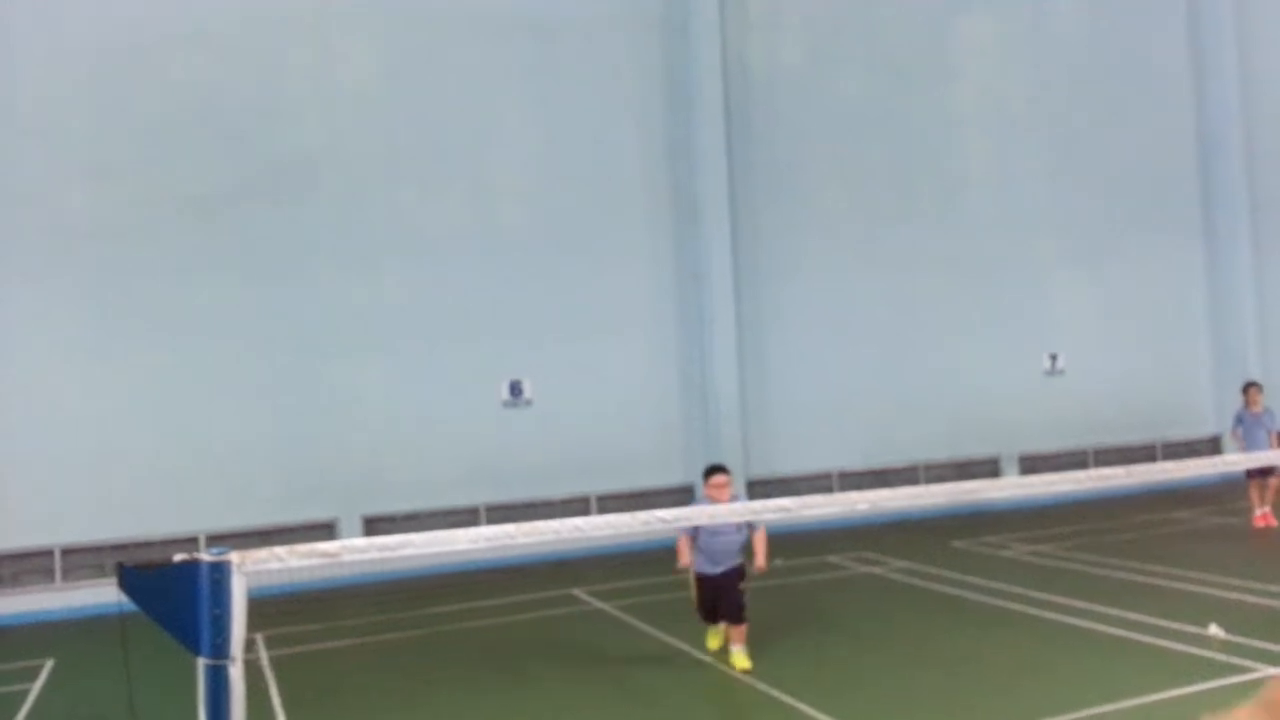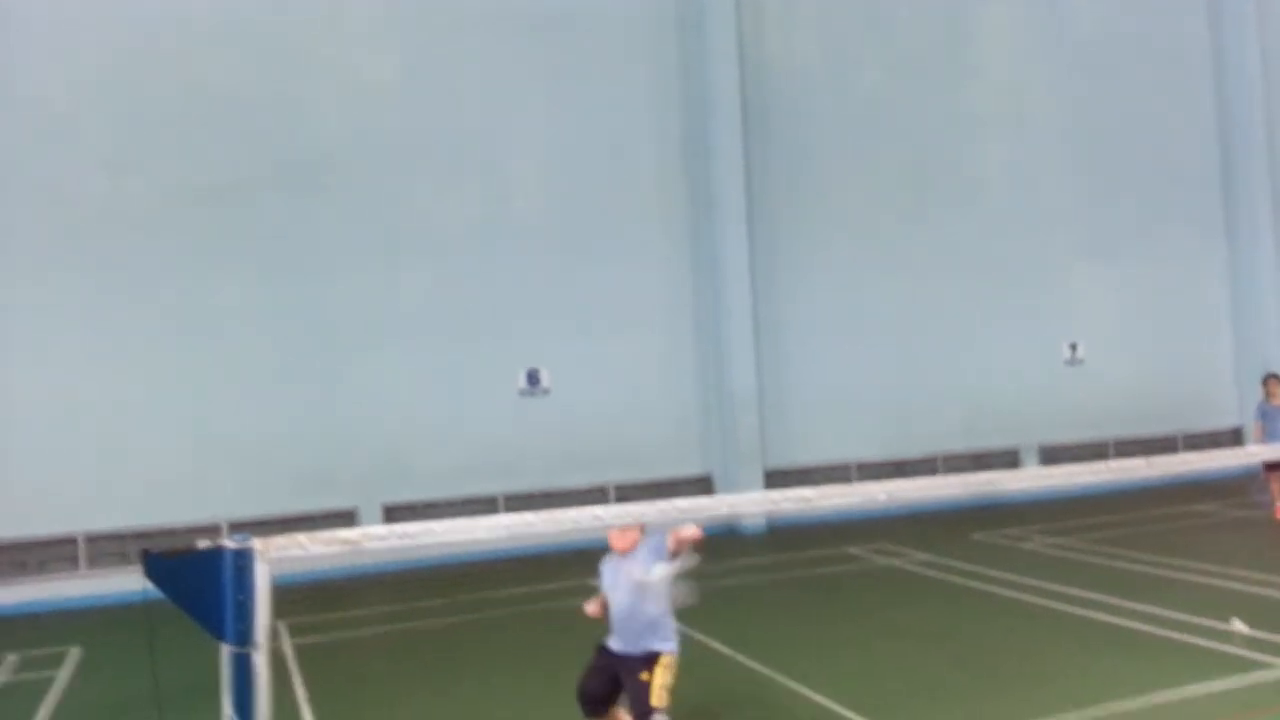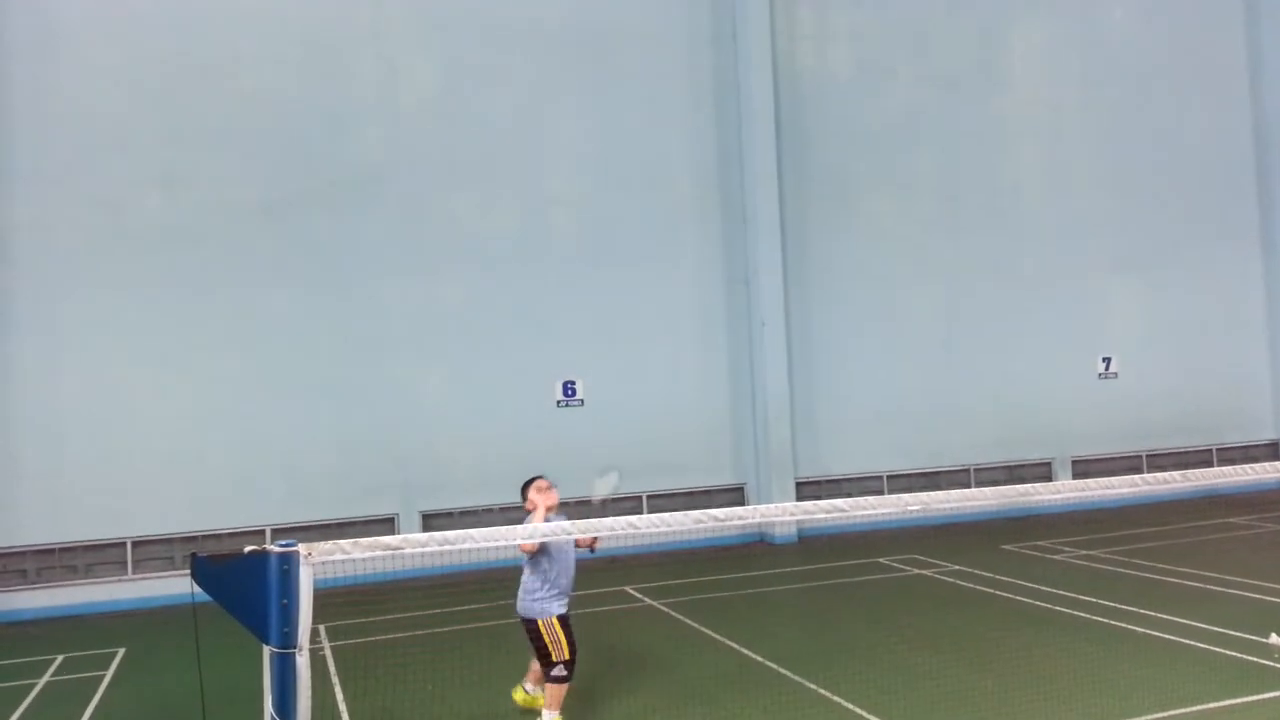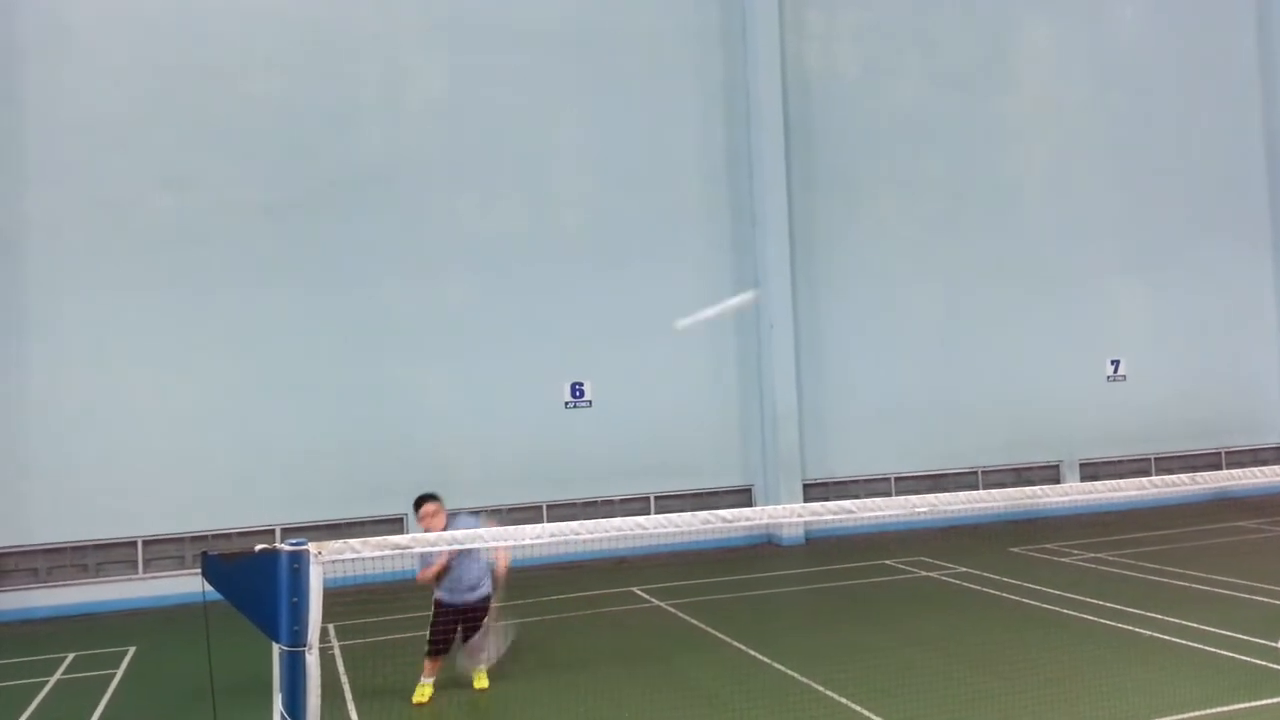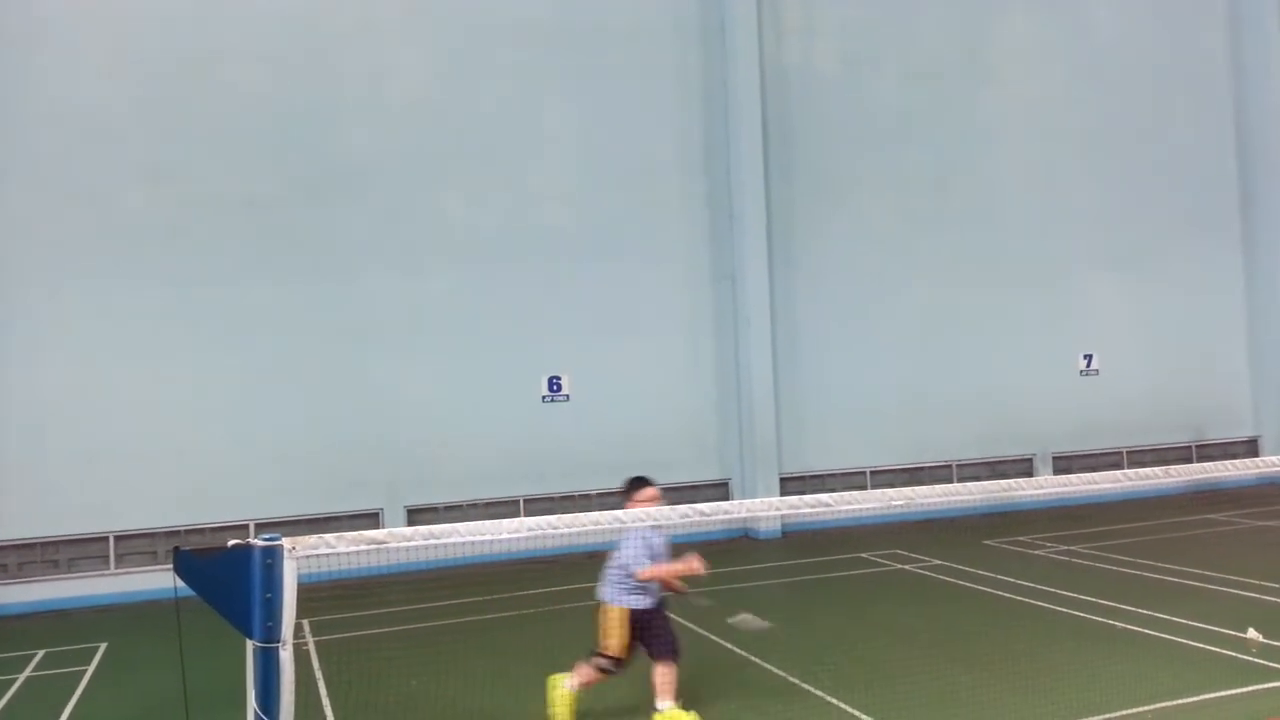
dt=1s
person 1, frame 1
right shoulder: (698, 508)
left elbow: (757, 530)
right elbow: (684, 536)
left wrist: (760, 556)
right wrist: (685, 557)
left hip: (733, 568)
right hip: (704, 569)
left knee: (735, 610)
right knee: (708, 613)
left ankle: (738, 651)
right ankle: (715, 627)
person 1, frame 2
left shoulder: (653, 550)
right shoulder: (607, 564)
left elbow: (684, 535)
left wrist: (685, 535)
right wrist: (596, 604)
left hip: (654, 649)
right hip: (616, 648)
right knee: (590, 697)
person 1, frame 3
left shoulder: (559, 518)
right shoulder: (537, 522)
right elbow: (528, 546)
left wrist: (586, 541)
right wrist: (539, 509)
left hip: (555, 604)
right hip: (541, 607)
left knee: (551, 656)
right knee: (562, 663)
left ankle: (527, 690)
person 1, frame 4
left shoulder: (464, 523)
right elbow: (422, 579)
left wrist: (501, 558)
right wrist: (438, 565)
left hip: (477, 596)
right hip: (446, 600)
right knee: (436, 644)
left ankle: (478, 668)
right ankle: (427, 682)
person 1, frame 5
left shoulder: (652, 529)
right shoulder: (635, 535)
right elbow: (643, 572)
left wrist: (673, 581)
right wrist: (681, 567)
left hip: (649, 601)
right hip: (622, 603)
left knee: (667, 651)
right knee: (611, 659)
right ankle: (567, 686)
